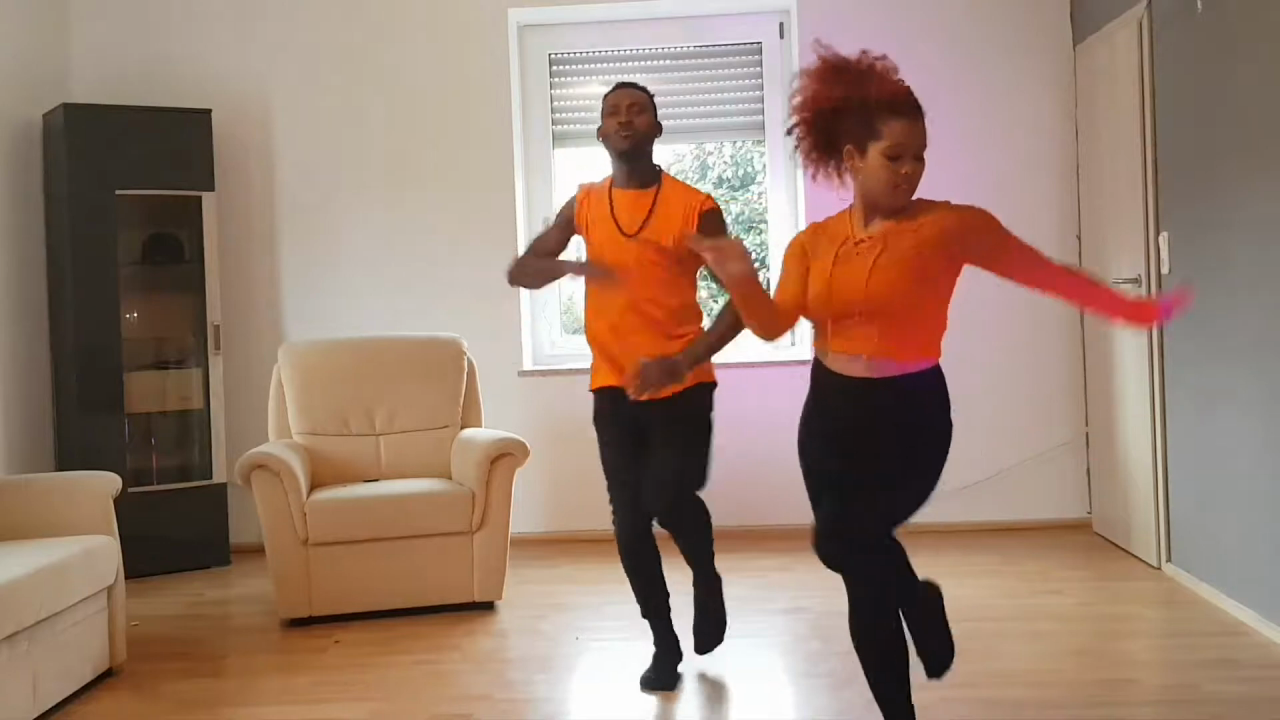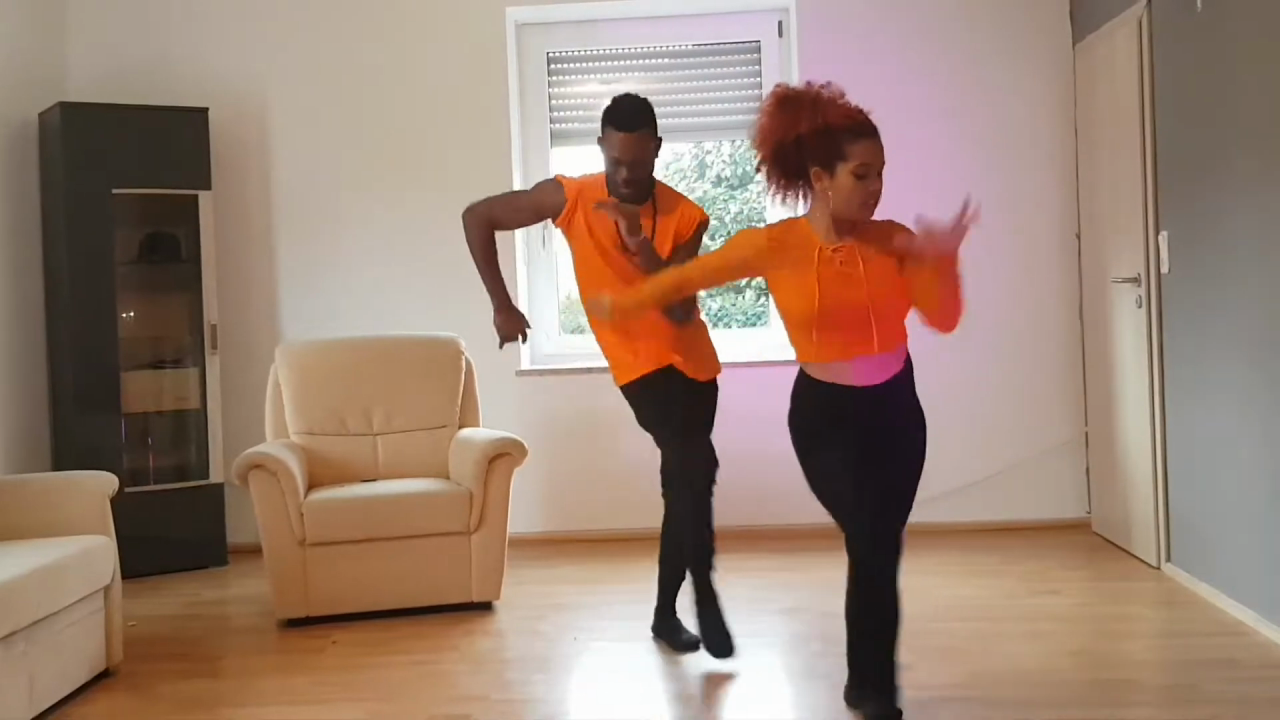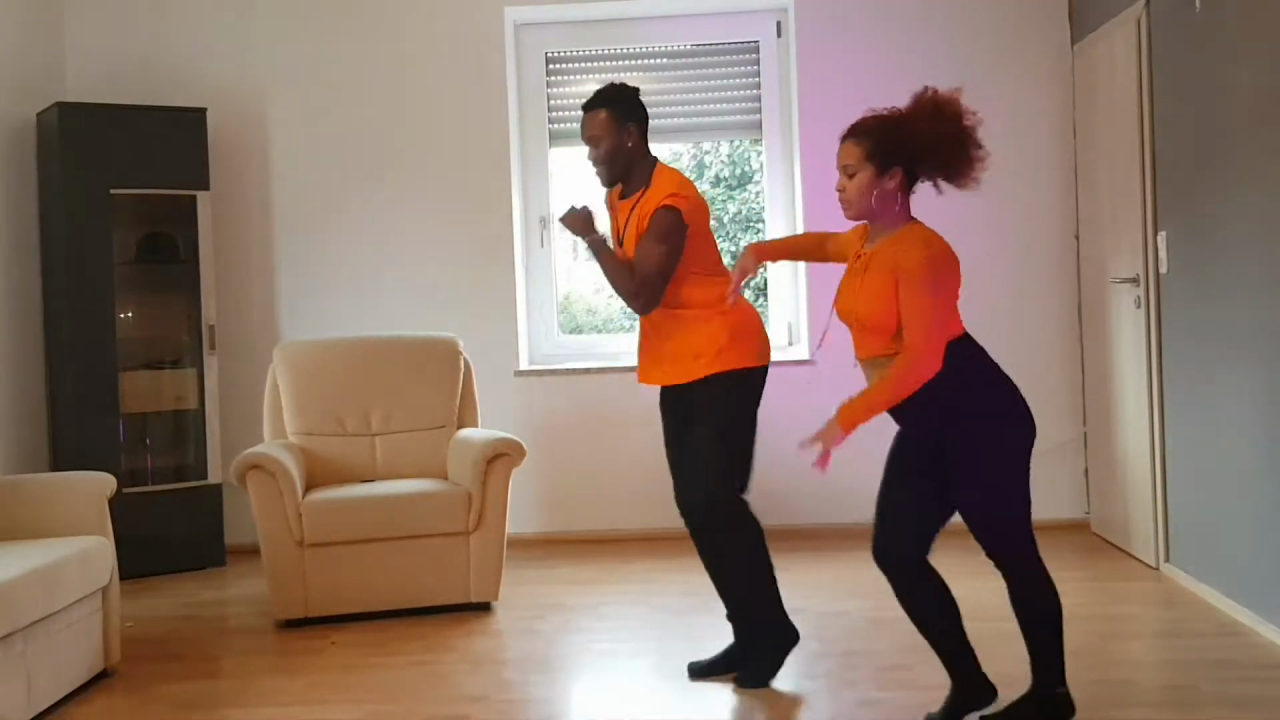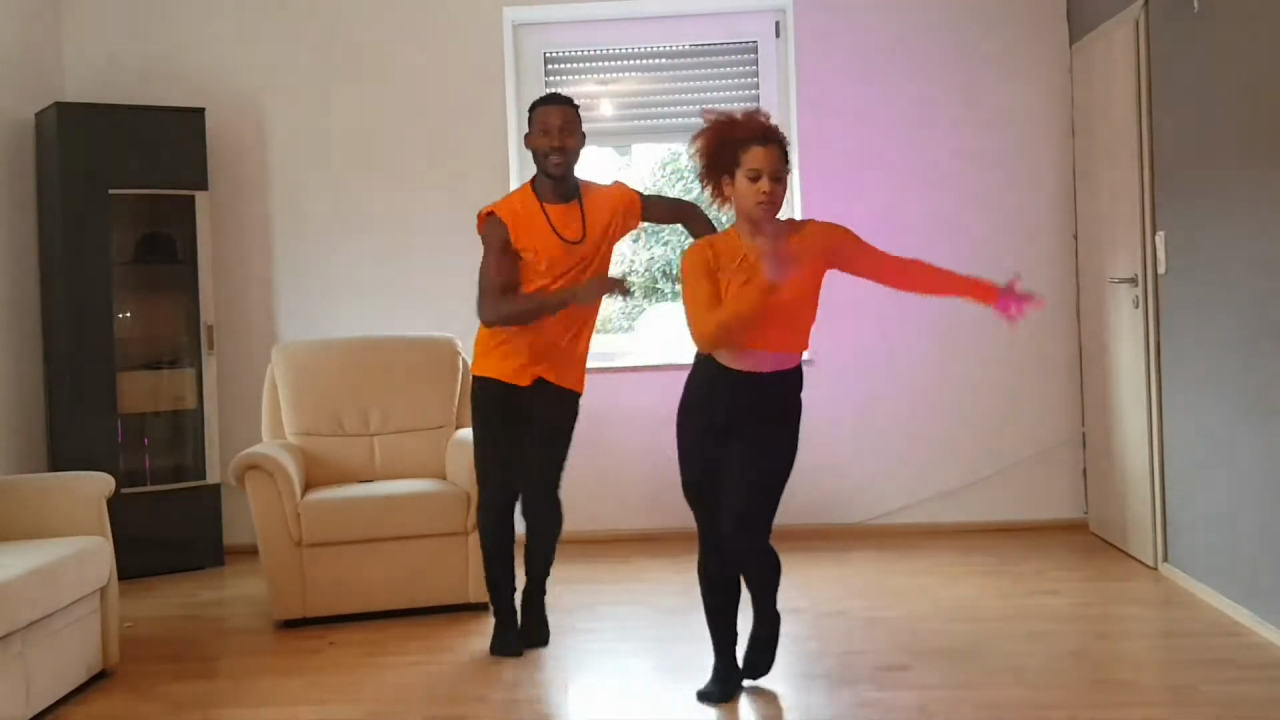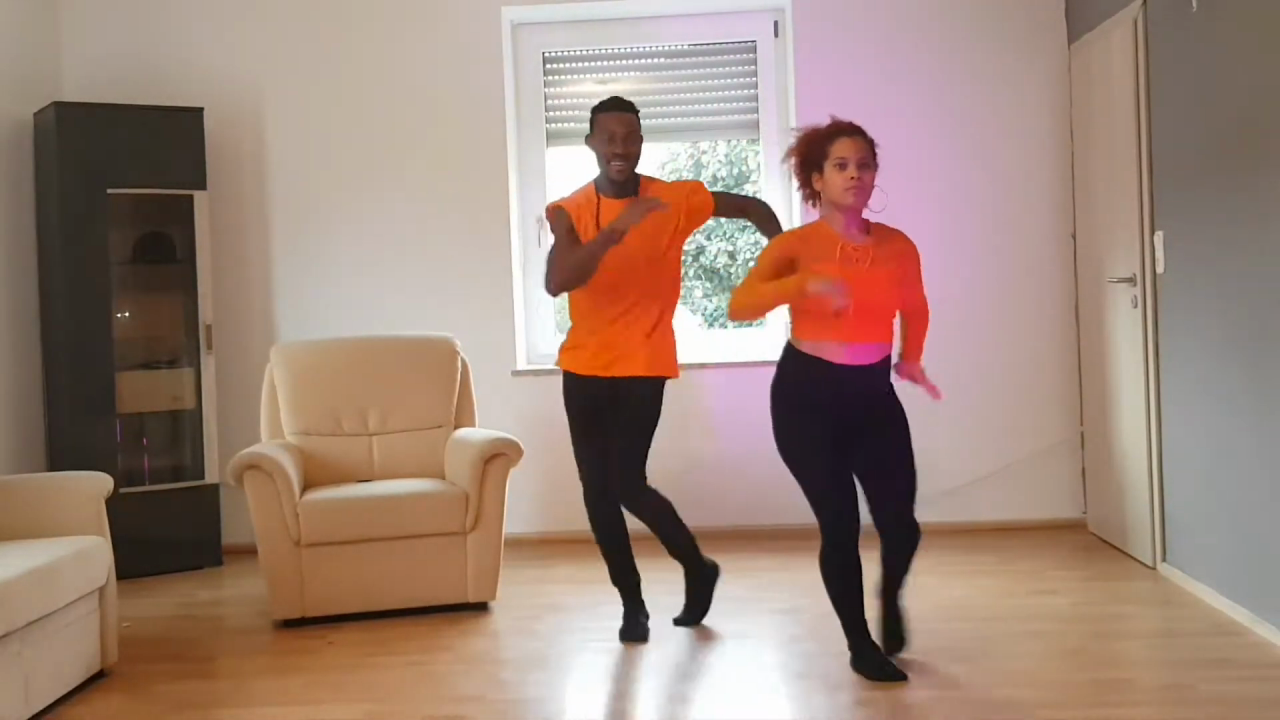
dt=1s
person 1, frame 1
left shoulder: (945, 226)
right shoulder: (812, 244)
left elbow: (1047, 272)
right elbow: (772, 325)
left wrist: (1139, 310)
right wrist: (738, 285)
left hip: (911, 415)
right hip: (831, 415)
left knee: (848, 538)
right knee: (866, 581)
left ankle: (917, 603)
person 1, frame 2
left shoulder: (897, 241)
right shoulder: (775, 245)
left elbow: (945, 318)
right elbow: (686, 277)
left wrist: (941, 257)
right wrist: (617, 304)
left hip: (894, 416)
right hip: (825, 416)
left knee: (877, 551)
right knee: (871, 548)
person 1, frame 3
left shoulder: (920, 253)
right shoulder: (868, 239)
left elbow: (922, 361)
right elbow: (825, 245)
left wrist: (844, 420)
right wrist: (765, 250)
left hip: (973, 413)
right hip: (936, 421)
left knee: (1011, 552)
right knee: (894, 547)
person 1, frame 4
left shoulder: (815, 240)
right shoulder: (703, 256)
left elbow: (896, 271)
right elbow: (707, 335)
left wrist: (990, 293)
right wrist: (761, 284)
left hip: (771, 408)
right hip: (709, 405)
left knee: (745, 533)
right knee: (715, 541)
left ankle: (765, 619)
right ankle: (724, 663)
person 1, frame 5
left shoulder: (897, 247)
right shoulder: (797, 244)
left elbow: (916, 310)
right elbow: (741, 307)
left wrist: (911, 357)
right wrist: (801, 288)
left hip: (872, 395)
right hip: (806, 396)
left knee: (901, 525)
right knee: (841, 526)
left ankle: (890, 609)
right ankle: (859, 643)
person 2, frame 1
left shoulder: (696, 207)
right shoulder: (584, 203)
right elbow: (518, 272)
left wrist: (690, 355)
right wrist: (571, 266)
left hip: (686, 377)
right hip: (615, 383)
left knee: (674, 494)
right knee: (630, 512)
left ankle: (705, 578)
right ankle: (664, 640)
person 2, frame 2
left shoulder: (686, 217)
right shoulder: (567, 196)
left elbow: (680, 304)
right elbow: (475, 217)
left wrist: (637, 239)
right wrist: (500, 303)
left hip: (695, 365)
right hip: (640, 367)
left knee: (686, 480)
right knee: (693, 466)
left ankle: (665, 613)
right ankle: (706, 602)
person 2, frame 3
left shoulder: (666, 201)
right shoulder: (624, 199)
left elbow: (642, 294)
left wrist: (592, 237)
left hip: (722, 358)
right hip: (685, 364)
left knee: (713, 497)
right knee: (698, 500)
left ankle: (774, 629)
right ankle: (751, 635)
person 2, frame 4
left shoulder: (614, 201)
right shoulder: (502, 219)
left elbow: (682, 213)
right elbow: (492, 310)
left wrist: (707, 227)
right wrist: (575, 291)
left hip: (562, 374)
right hip: (499, 372)
left knee: (536, 488)
right knee: (496, 491)
left ankle: (534, 601)
right ankle: (503, 613)
person 2, frame 5
left shoulder: (679, 197)
right shoulder: (568, 211)
left elbow: (753, 207)
right elbow: (557, 282)
left wrist: (780, 240)
right wrist: (618, 229)
left hip: (643, 366)
right hip: (583, 368)
left knee: (626, 483)
right knee: (597, 488)
left ankle: (697, 568)
right ankle: (632, 602)
